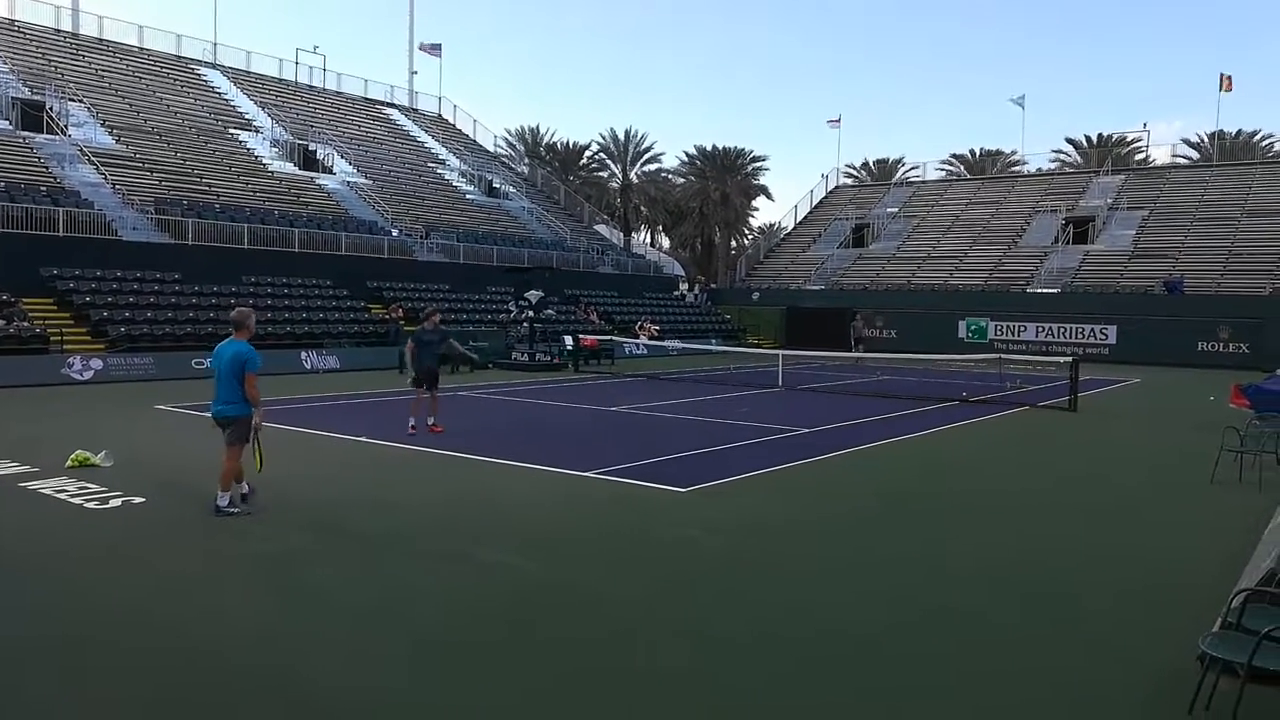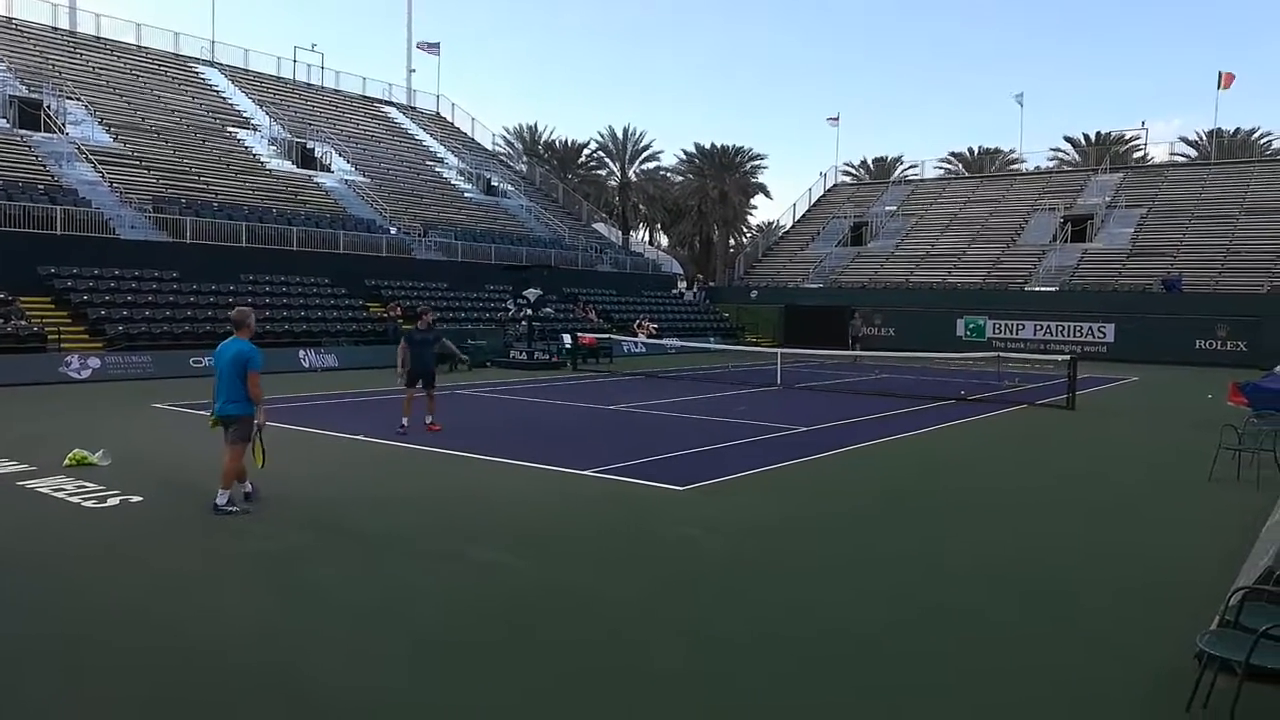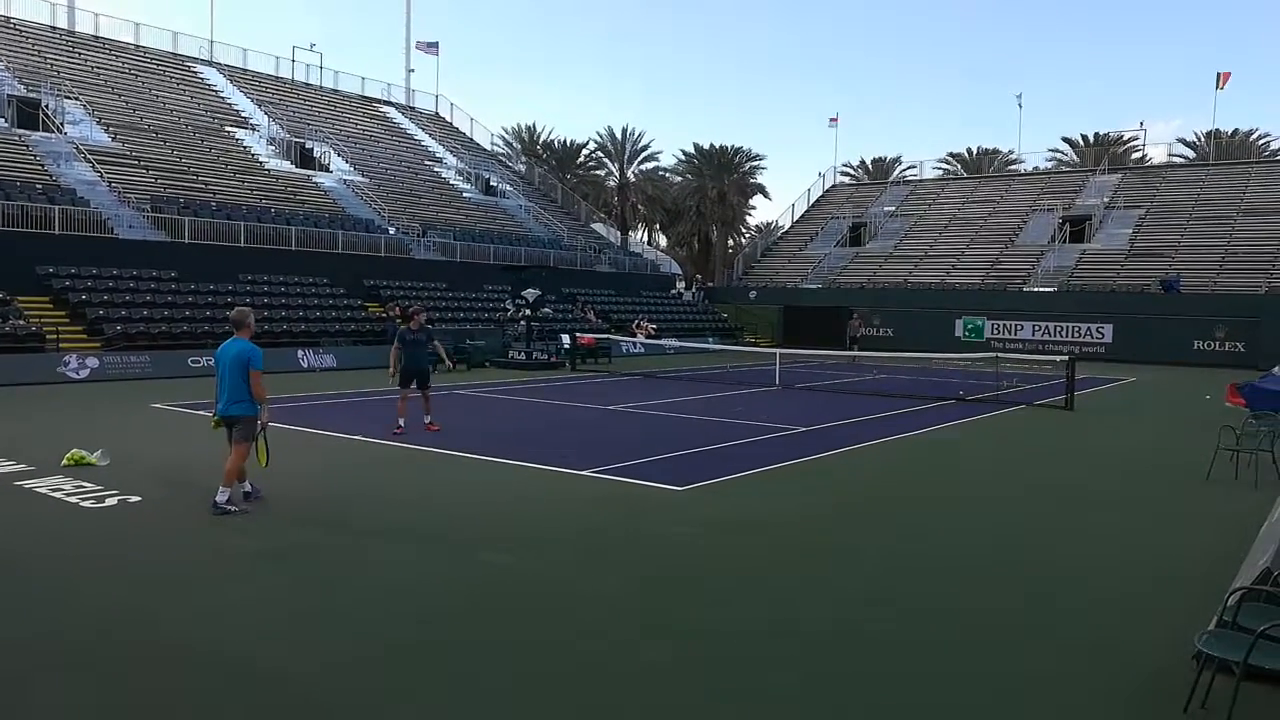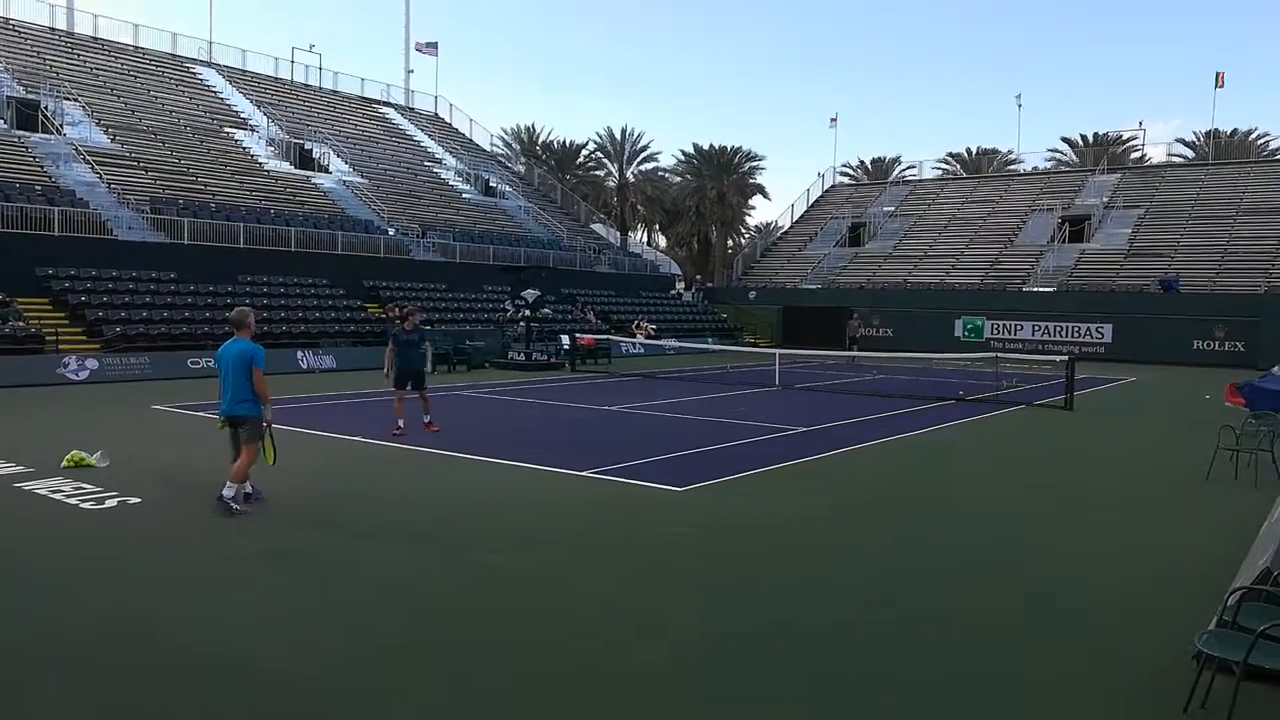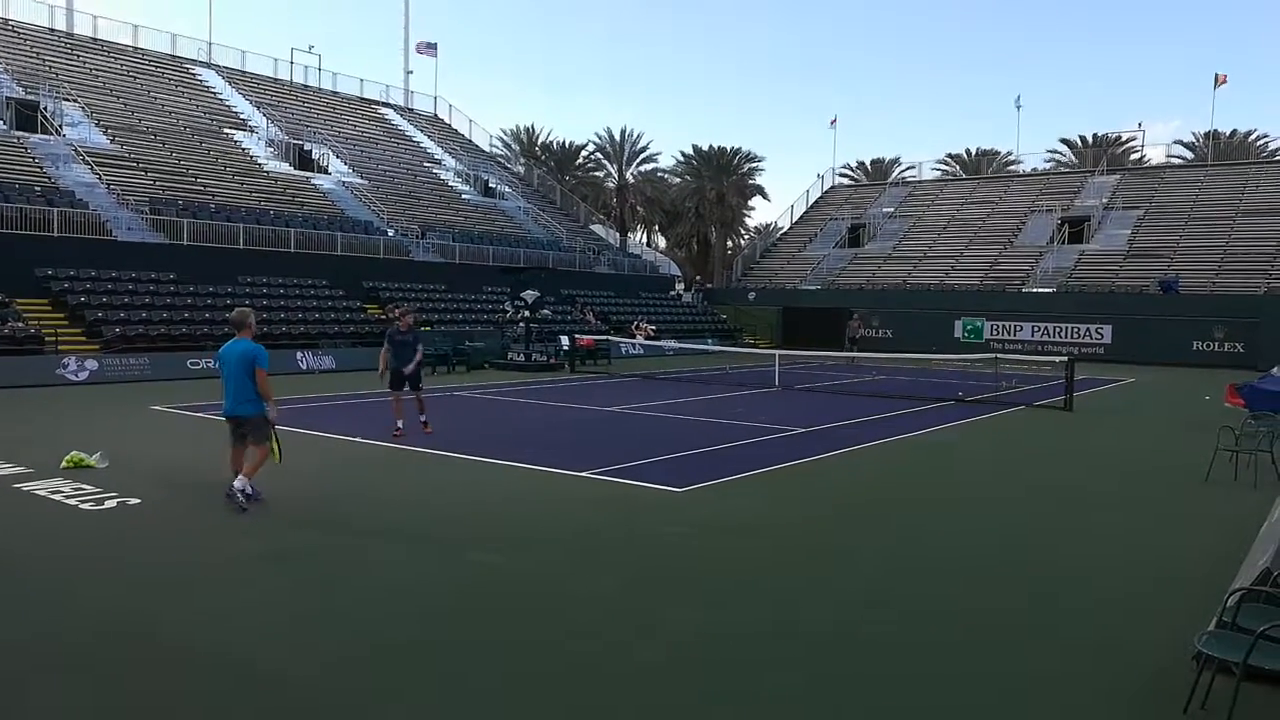
dt=0.1s
person 1, frame 1
left shoulder: (219, 348)
right shoulder: (249, 352)
left elbow: (216, 381)
right elbow: (251, 388)
right wrist: (258, 412)
left hip: (221, 410)
right hip: (238, 412)
left knee: (233, 455)
right knee: (231, 457)
left ankle: (243, 490)
right ankle: (223, 503)
person 1, frame 2
left shoulder: (221, 348)
right shoulder: (251, 351)
left elbow: (217, 381)
right elbow: (253, 387)
left wrist: (215, 408)
right wrist: (261, 410)
left hip: (223, 409)
right hip: (241, 411)
left knee: (235, 454)
right knee: (233, 457)
left ankle: (246, 489)
right ankle: (222, 502)
person 1, frame 3
left shoulder: (221, 349)
right shoulder: (252, 350)
left elbow: (217, 382)
right elbow: (256, 385)
left wrist: (217, 410)
right wrist: (264, 409)
left hip: (226, 410)
right hip: (245, 411)
left knee: (235, 453)
right knee: (238, 456)
left ankle: (246, 489)
right ankle: (222, 499)
person 1, frame 4
left shoulder: (222, 350)
right shoulder: (254, 350)
left elbow: (221, 383)
right elbow: (259, 384)
left wrist: (223, 409)
right wrist: (268, 407)
left hip: (230, 410)
right hip: (249, 411)
left knee: (238, 454)
right knee: (248, 456)
left ankle: (247, 490)
right ankle: (228, 494)
person 1, frame 5
left shoulder: (223, 350)
right shoulder: (256, 350)
left elbow: (225, 380)
right elbow: (262, 383)
right wrist: (271, 406)
left hip: (231, 410)
right hip: (253, 410)
left knee: (238, 451)
right knee: (261, 451)
left ankle: (246, 490)
right ankle: (238, 485)
